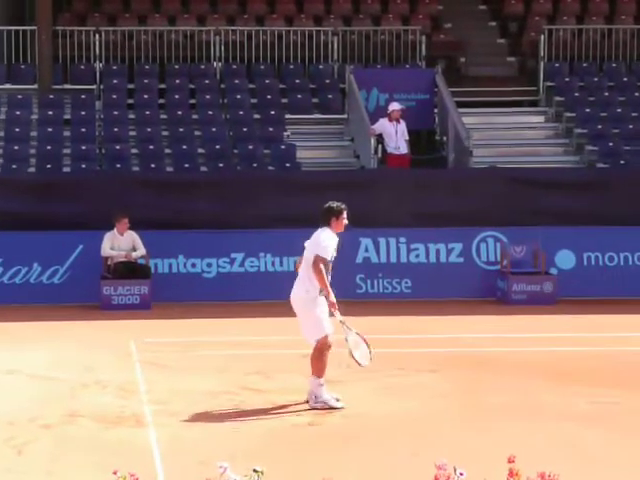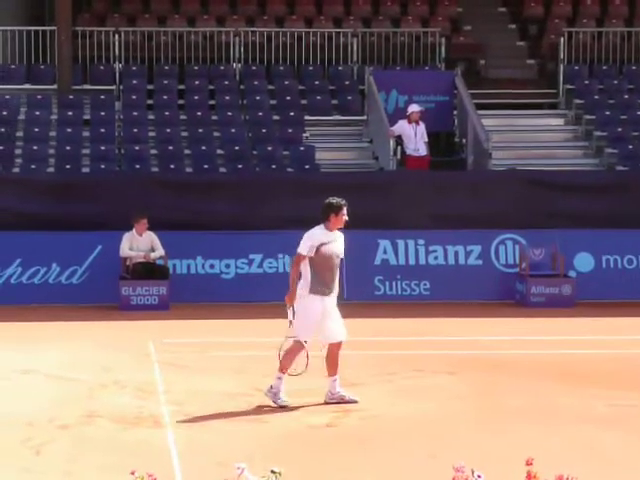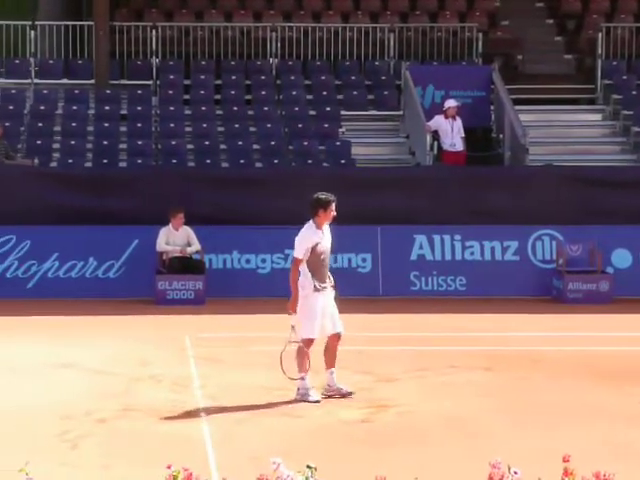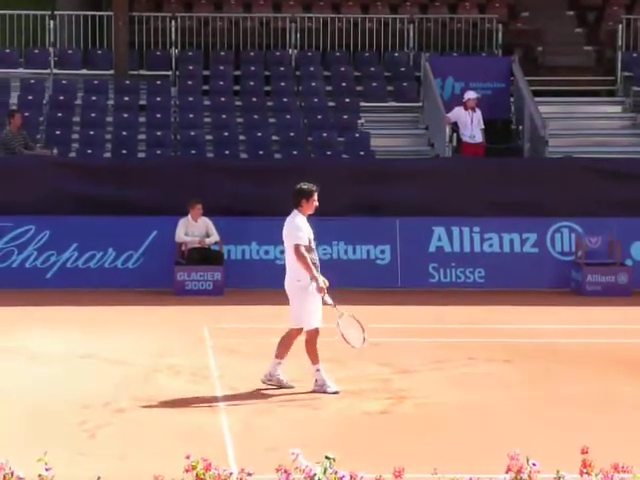
dt=0.5s
person 1, frame 1
left shoulder: (319, 236)
right shoulder: (328, 238)
left elbow: (300, 264)
right elbow: (317, 266)
right wrist: (329, 295)
left hip: (307, 295)
right hip: (309, 297)
left knee: (323, 344)
right knee: (323, 342)
left ankle: (317, 391)
right ankle: (317, 395)
person 1, frame 2
left shoulder: (339, 237)
right shoulder: (314, 236)
right elbow: (297, 263)
left wrist: (336, 289)
right wrist: (292, 290)
left hip: (328, 298)
right hip: (309, 297)
left knee: (335, 343)
right knee: (299, 344)
left ankle: (334, 391)
right ankle: (275, 387)
person 1, frame 3
left shoulder: (325, 229)
right shoulder: (307, 235)
right elbow: (295, 267)
left wrist: (328, 278)
right wrist: (295, 297)
left hip: (324, 292)
right hip: (309, 294)
left knee: (335, 335)
right knee: (308, 339)
left ankle: (331, 383)
right ankle: (303, 388)
person 1, frame 4
left shoulder: (298, 221)
right shoulder: (297, 223)
right elbow: (300, 253)
left wrist: (317, 277)
right wrist: (316, 278)
left hip: (304, 282)
right hip: (302, 283)
left knee: (296, 329)
right knee: (312, 331)
left ankle: (273, 373)
right ankle: (320, 379)
